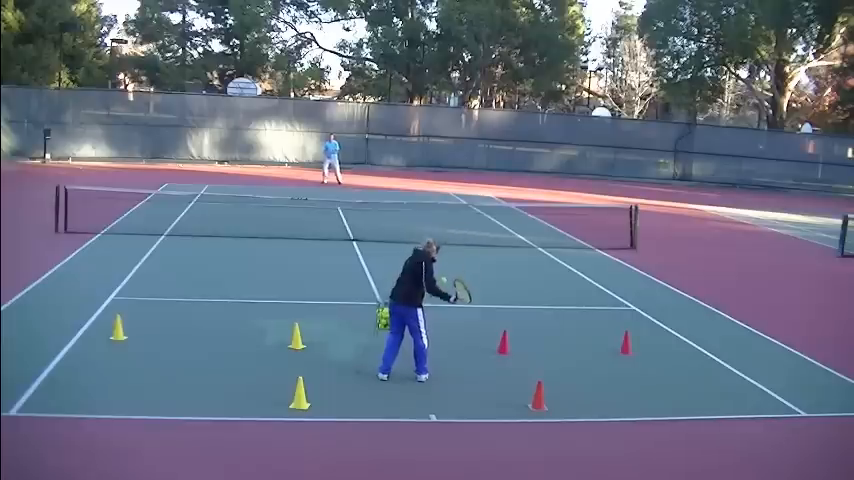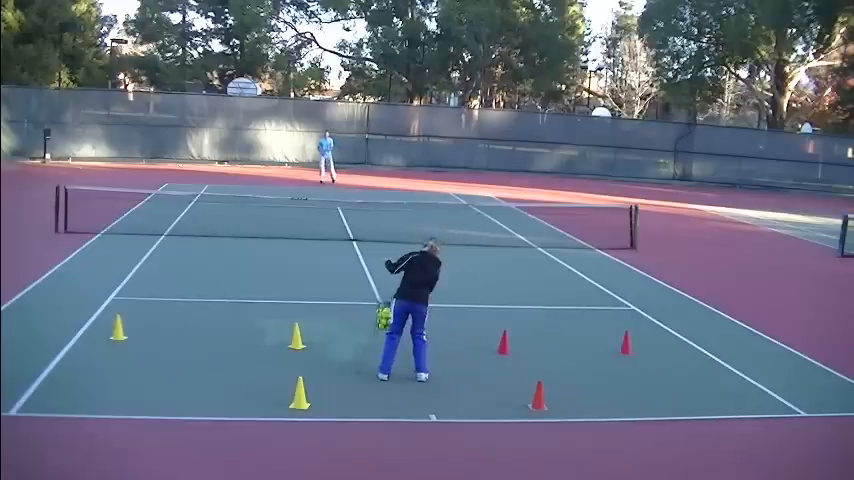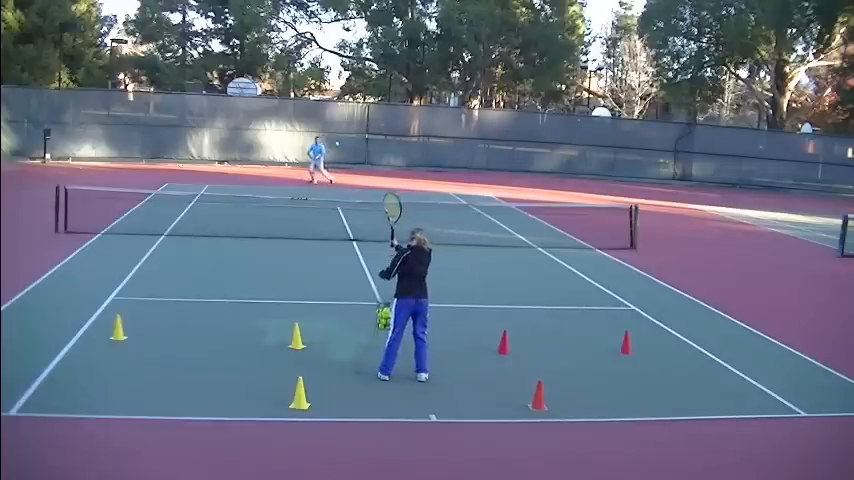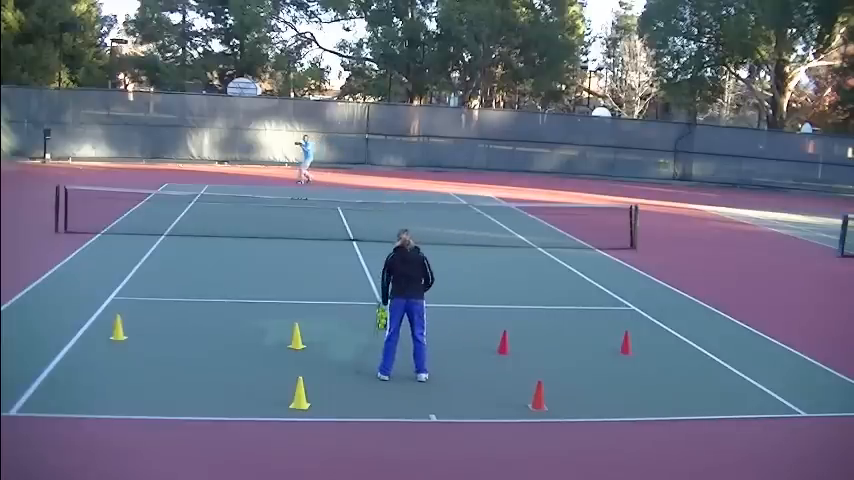
dt=0.4s
person 1, frame 1
left shoulder: (412, 258)
right shoulder: (426, 263)
right elbow: (431, 288)
right wrist: (448, 298)
left hip: (395, 301)
right hip: (412, 305)
left knee: (394, 336)
right knee: (420, 340)
left ankle: (384, 371)
right ankle: (421, 373)
person 1, frame 2
left shoulder: (413, 256)
right shoulder: (436, 266)
left elbow: (394, 269)
left wrist: (388, 262)
left hip: (402, 300)
right hip: (421, 304)
left knee: (393, 334)
right knee: (419, 336)
left ankle: (384, 371)
right ankle: (421, 372)
person 1, frame 3
left shoulder: (404, 253)
right shoulder: (427, 255)
left elbow: (390, 273)
left wrist: (382, 274)
right wrist: (398, 247)
left hip: (403, 299)
right hip: (422, 299)
left knee: (395, 335)
right knee: (421, 336)
left ankle: (385, 372)
right ankle: (422, 372)
person 1, frame 4
left shoulder: (392, 257)
right shoulder: (420, 256)
left elbow: (385, 280)
right elbow: (430, 279)
left wrist: (385, 300)
left hip: (397, 299)
right hip: (416, 299)
left knee: (391, 335)
right knee: (419, 335)
left ankle: (384, 371)
right ankle: (421, 372)
